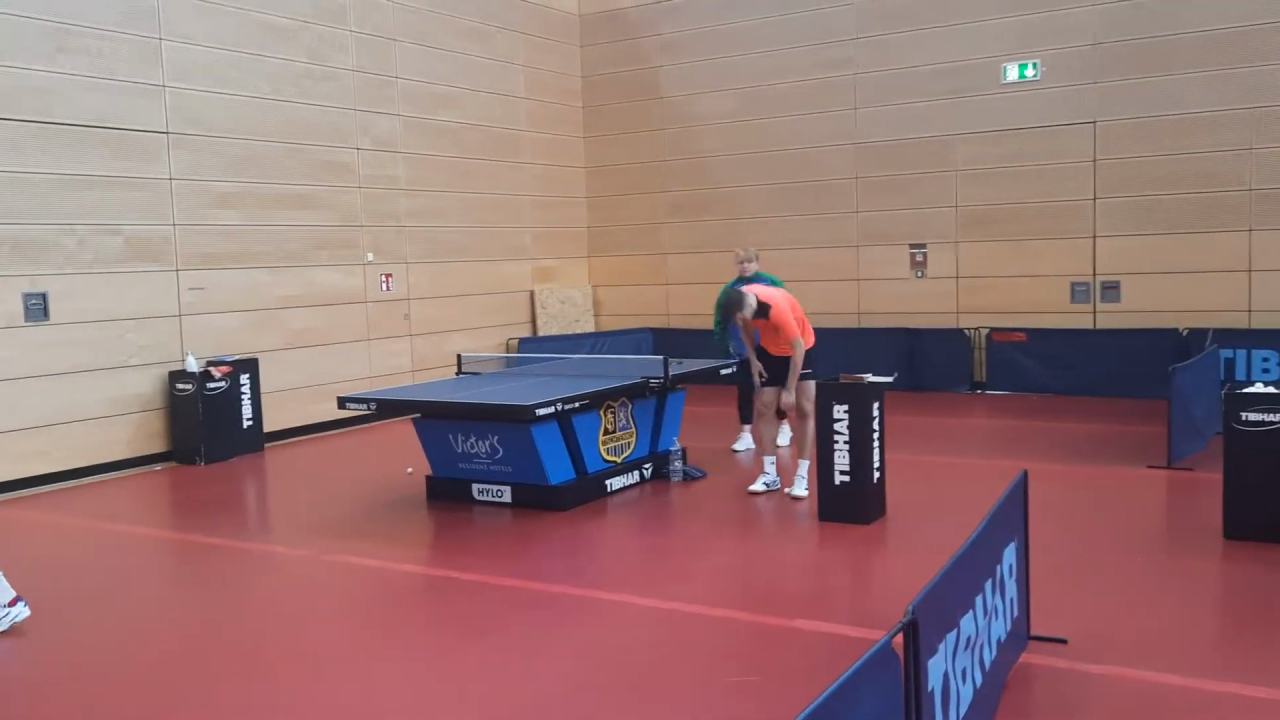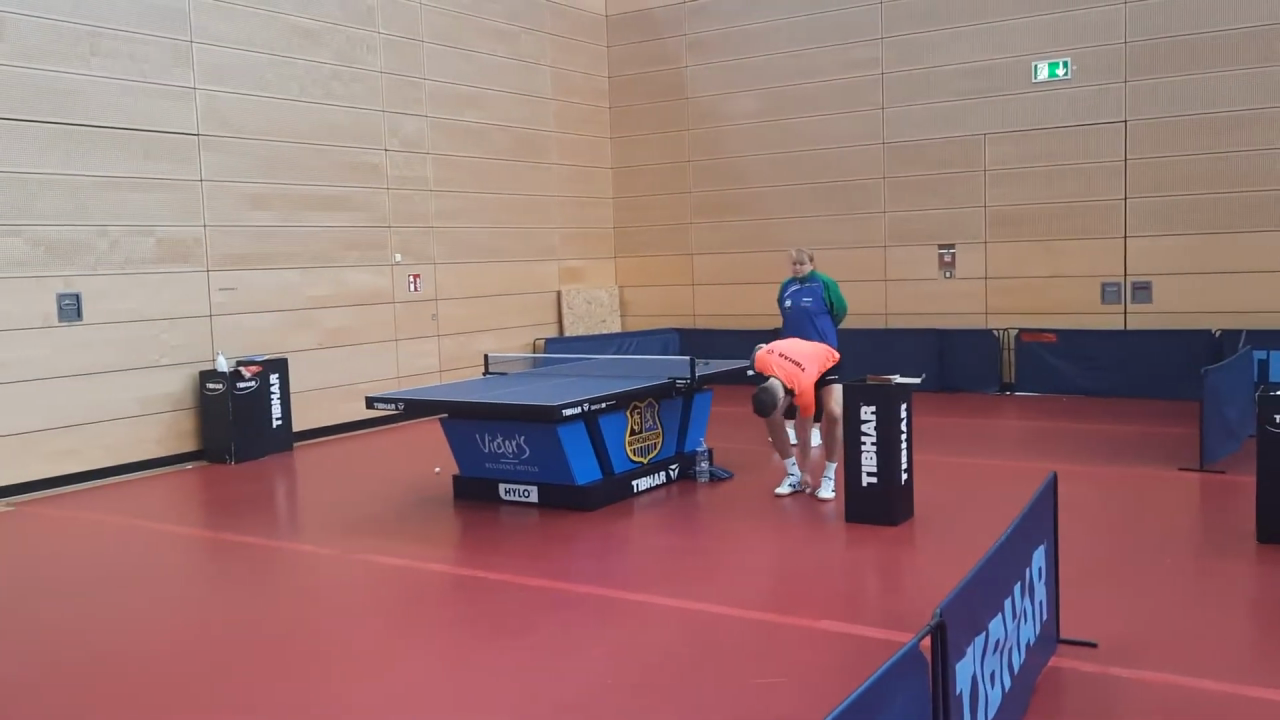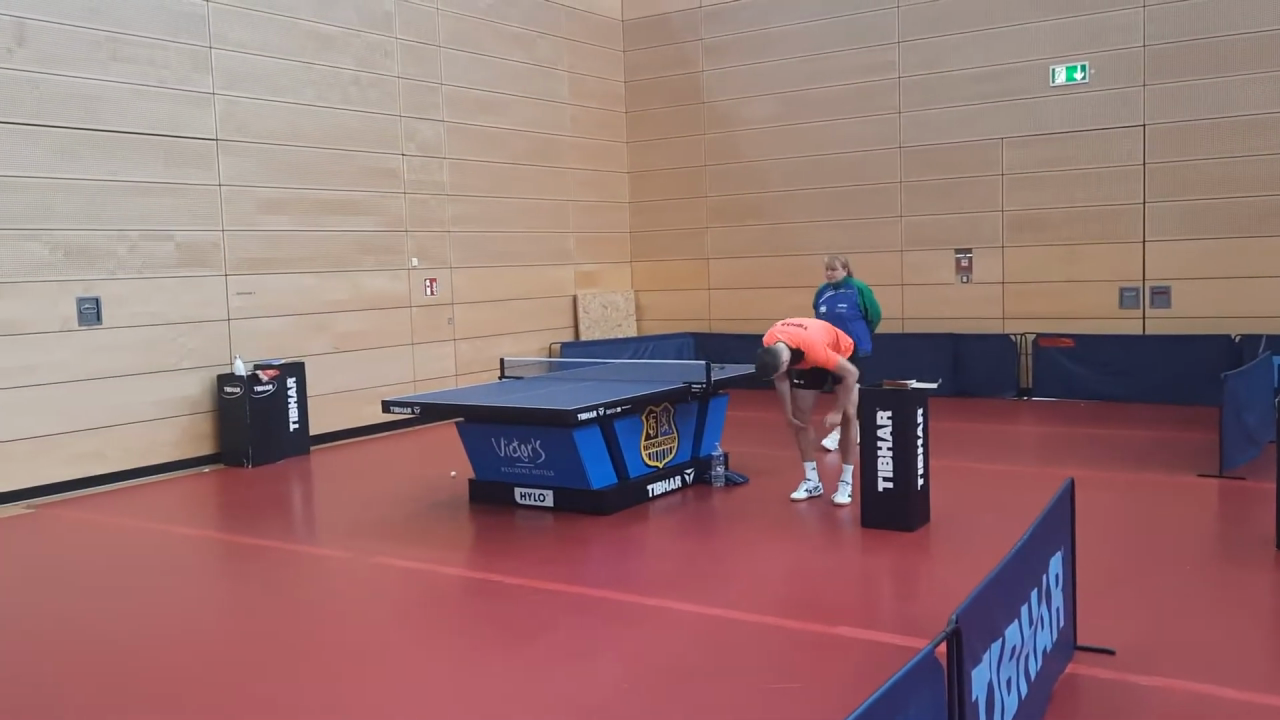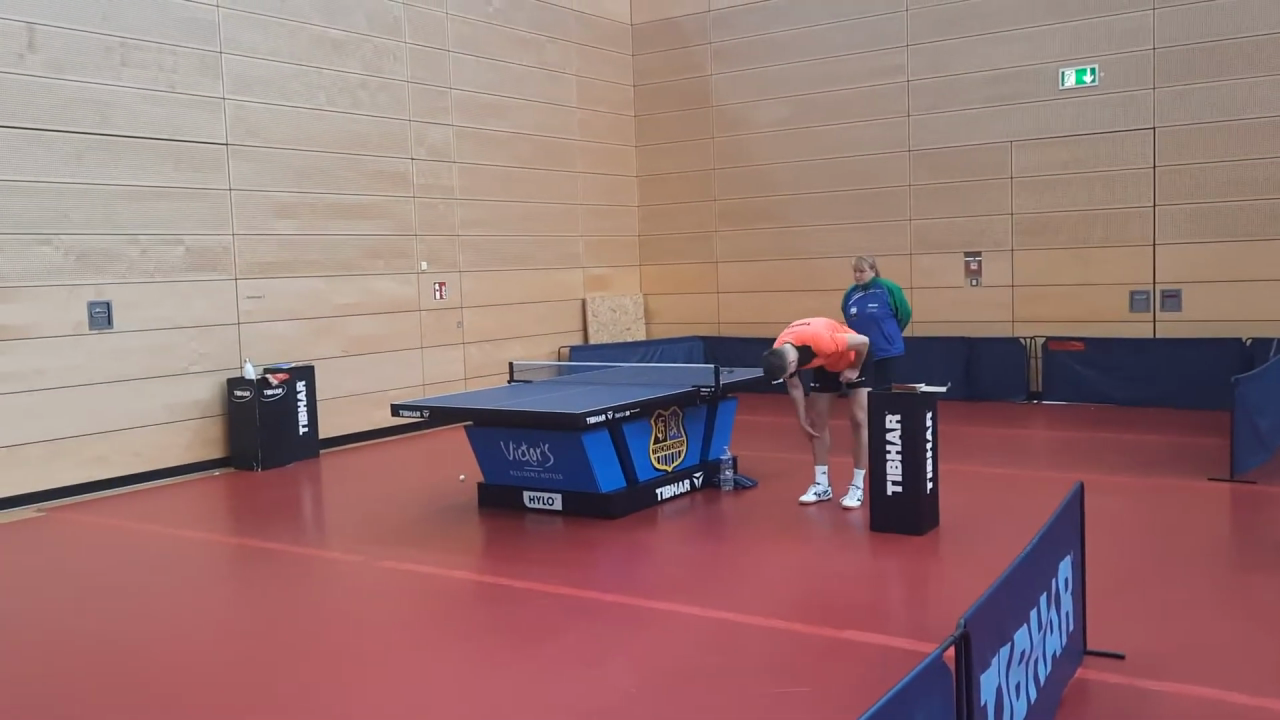
dt=0.5s
person 1, frame 1
left shoulder: (771, 283)
right shoulder: (730, 290)
right elbow: (721, 323)
right wrist: (725, 345)
right hip: (742, 351)
right knee: (744, 392)
left ankle: (784, 427)
right ankle: (746, 434)
person 1, frame 2
left shoulder: (824, 283)
right shoulder: (786, 287)
left elbow: (840, 310)
left wrist: (822, 328)
right wrist: (797, 328)
left ankle: (815, 429)
right ankle: (789, 429)
person 1, frame 3
left shoulder: (859, 289)
right shoulder: (822, 293)
left elbow: (874, 315)
left wrist: (859, 335)
left hip: (853, 350)
left ankle: (839, 431)
right ankle: (854, 429)
person 1, frame 4
left shoulder: (888, 289)
right shoulder: (851, 294)
left elbow: (904, 313)
left wrist: (889, 333)
right wrist: (859, 337)
left hip: (886, 353)
left knee: (883, 394)
right knee: (862, 402)
person 2, frame 1
left shoulder: (777, 307)
right shoulder: (741, 307)
left elbow: (798, 347)
left wrist: (789, 390)
right wrist: (753, 359)
left hip: (799, 352)
right hip: (769, 351)
left knee: (804, 409)
right knee: (762, 408)
left ankle: (802, 476)
right ankle: (770, 474)
person 2, frame 2
left shoulder: (802, 388)
right shoulder: (761, 359)
left elbow: (805, 431)
left wrist: (805, 471)
left hip: (827, 364)
right hip: (789, 365)
left knee: (834, 414)
right knee: (771, 419)
left ankle: (828, 478)
right ankle: (792, 474)
person 2, frame 3
left shoulder: (812, 347)
right shoulder: (769, 342)
left elbow: (852, 373)
right elbow: (780, 378)
left wrist: (838, 411)
right wrist: (788, 414)
left hip: (842, 355)
right hip: (807, 362)
left knee: (848, 414)
right knee: (800, 416)
left ankle: (846, 482)
right ankle: (811, 480)
person 2, frame 4
left shoulder: (816, 340)
right shoulder: (779, 353)
left elbow: (863, 342)
right elbow: (794, 387)
left wrist: (854, 369)
right wrist: (802, 420)
left hip: (853, 359)
right hip: (826, 364)
right knee: (816, 419)
left ankle: (857, 487)
right ankle: (821, 485)
